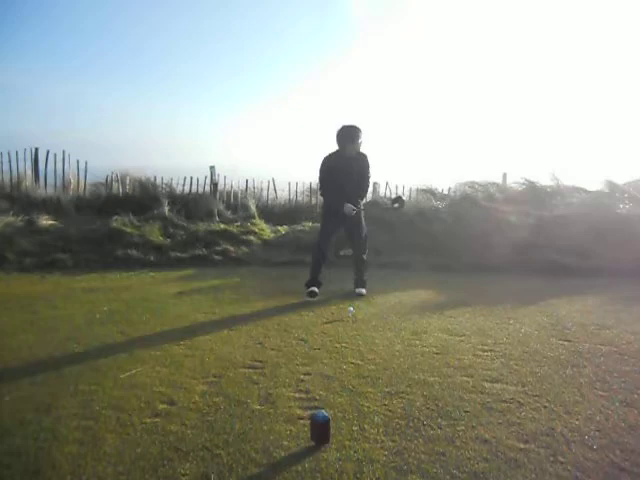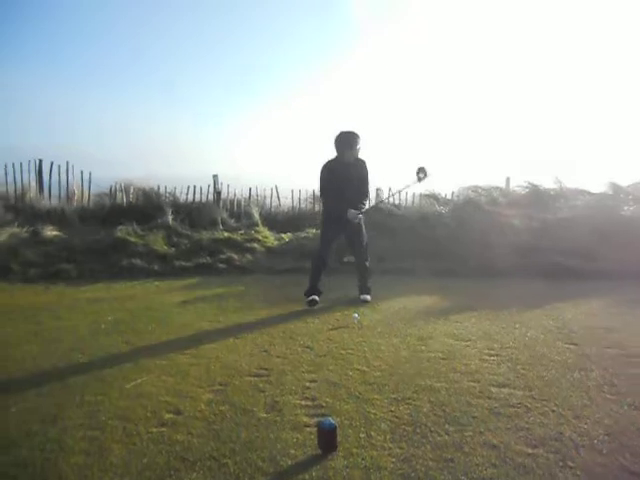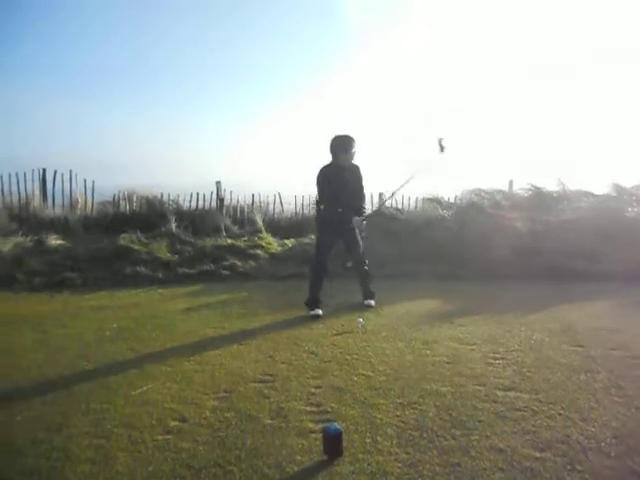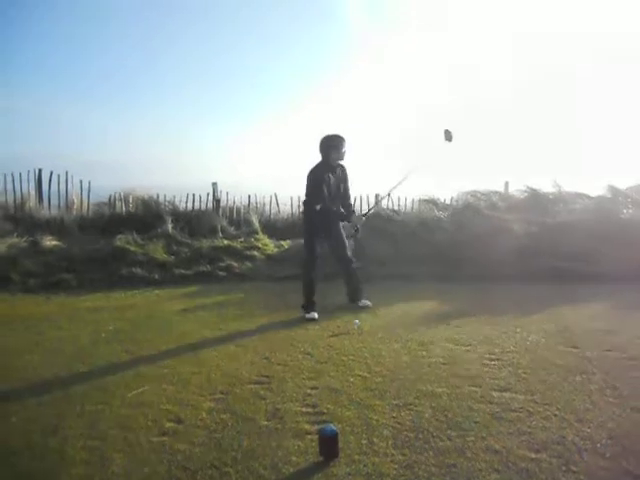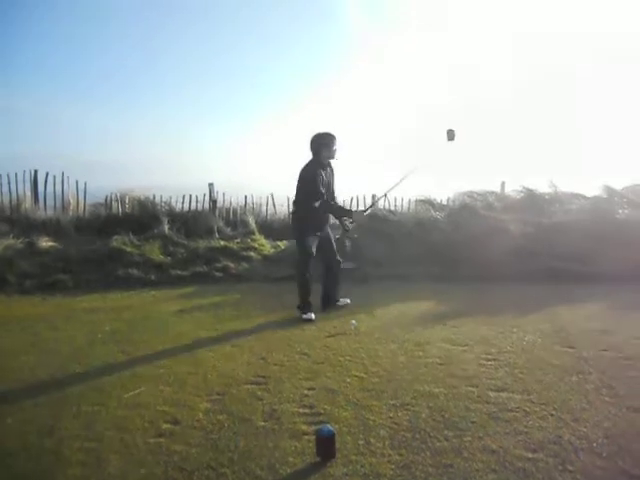
dt=0.1s
person 1, frame 1
left shoulder: (362, 159)
right shoulder: (330, 161)
left elbow: (365, 185)
right elbow: (325, 190)
left wrist: (357, 202)
right wrist: (342, 205)
left hip: (355, 208)
right hip: (333, 209)
left knee: (360, 246)
right knee: (322, 245)
left ankle: (360, 283)
right ankle: (313, 283)
person 1, frame 2
left shoulder: (360, 165)
right shoulder: (329, 168)
left elbow: (364, 192)
right elbow: (326, 198)
left wrist: (359, 208)
right wrist: (346, 211)
left hip: (355, 214)
right hip: (332, 216)
left knee: (361, 253)
right knee: (322, 253)
left ankle: (364, 290)
right ankle: (313, 292)
person 1, frame 3
left shoulder: (354, 170)
right shoulder: (326, 174)
left elbow: (359, 196)
right elbow: (326, 205)
left wrist: (359, 215)
right wrist: (350, 218)
left hip: (348, 221)
right hip: (328, 222)
left knee: (359, 259)
right knee: (320, 261)
left ankle: (368, 295)
right ankle: (313, 303)
person 1, frame 4
left shoulder: (341, 170)
right shoulder: (317, 174)
left elbow: (345, 197)
right elbow: (321, 205)
left wrist: (351, 215)
right wrist: (348, 218)
left hip: (333, 222)
right hip: (314, 222)
left knee: (345, 259)
right knee: (311, 263)
left ankle: (356, 296)
right ankle: (309, 306)
person 1, frame 5
left shoulder: (327, 168)
right shoulder: (311, 172)
left elbow: (330, 197)
right elbow: (321, 202)
left wrist: (342, 218)
right wrist: (349, 214)
left hip: (320, 222)
right hip: (304, 224)
left knee: (333, 261)
right knee: (306, 264)
left ankle: (330, 298)
right ankle: (306, 307)
